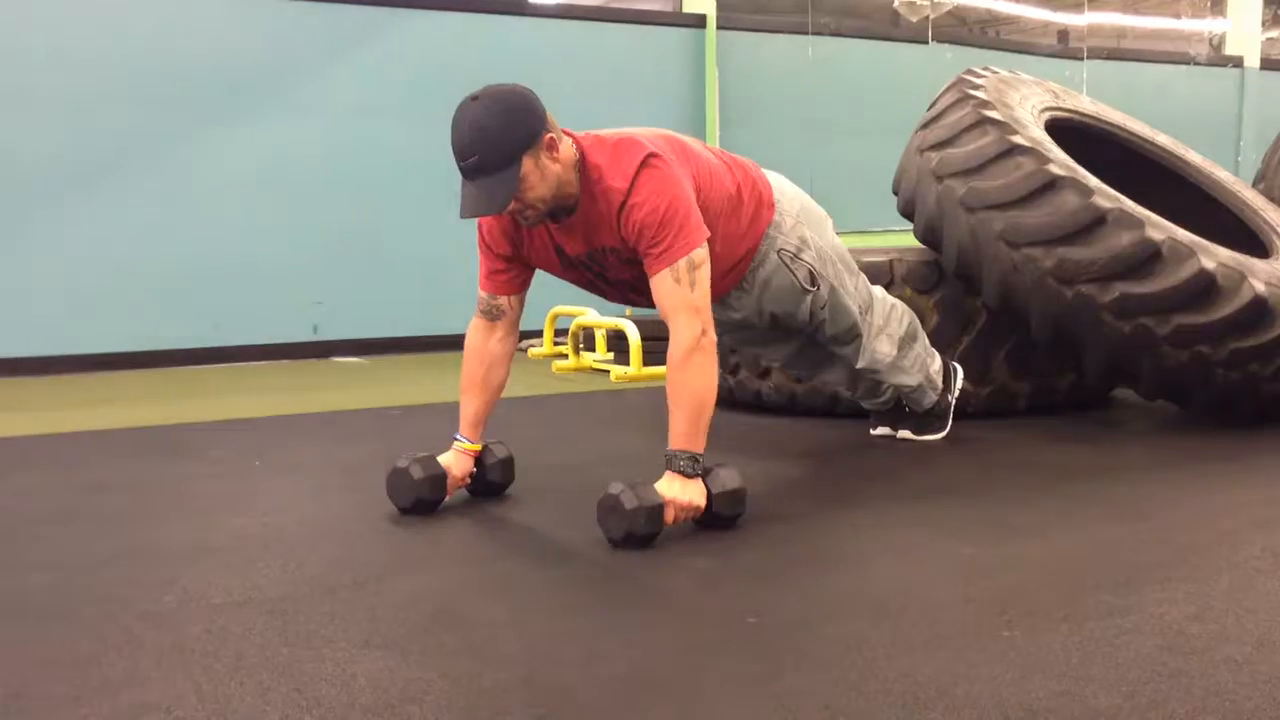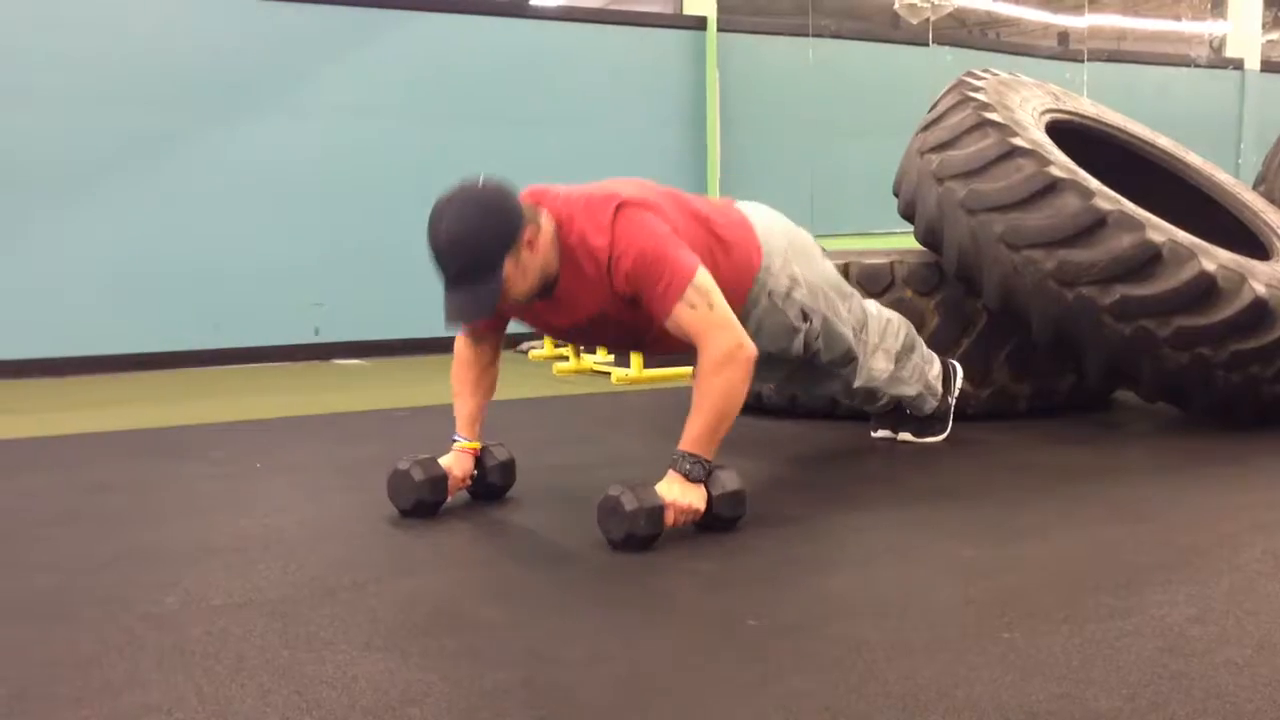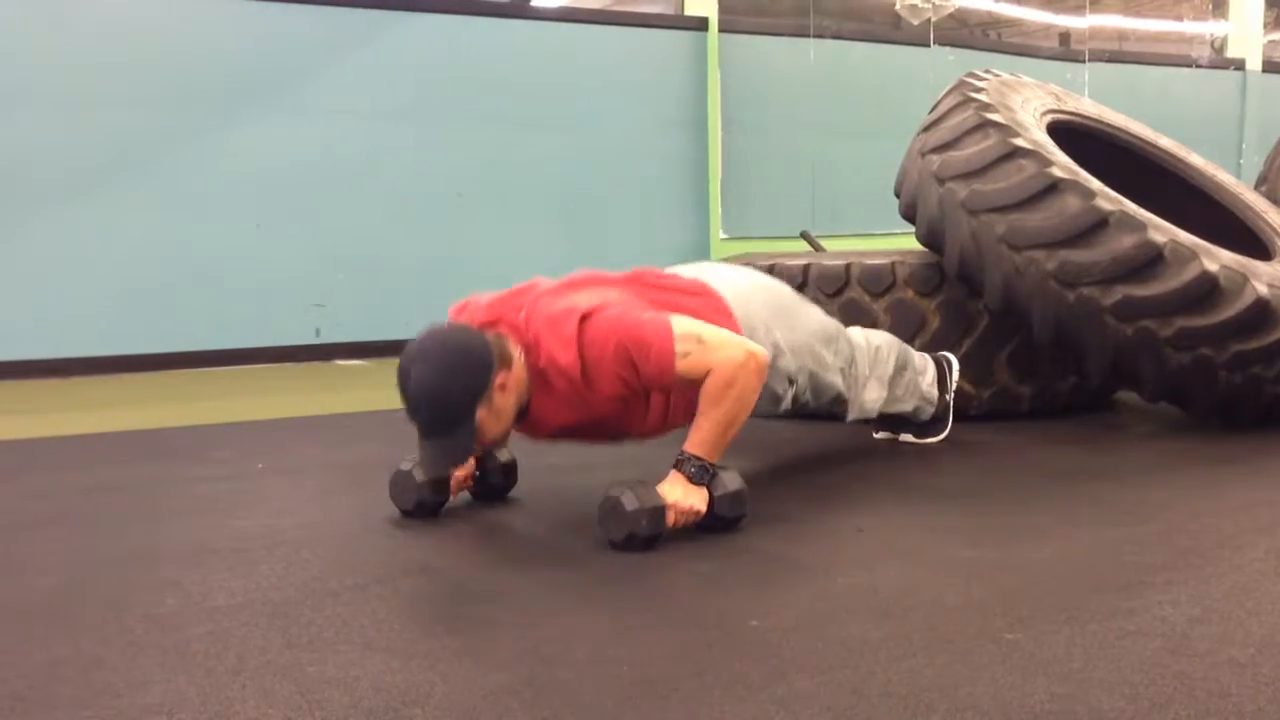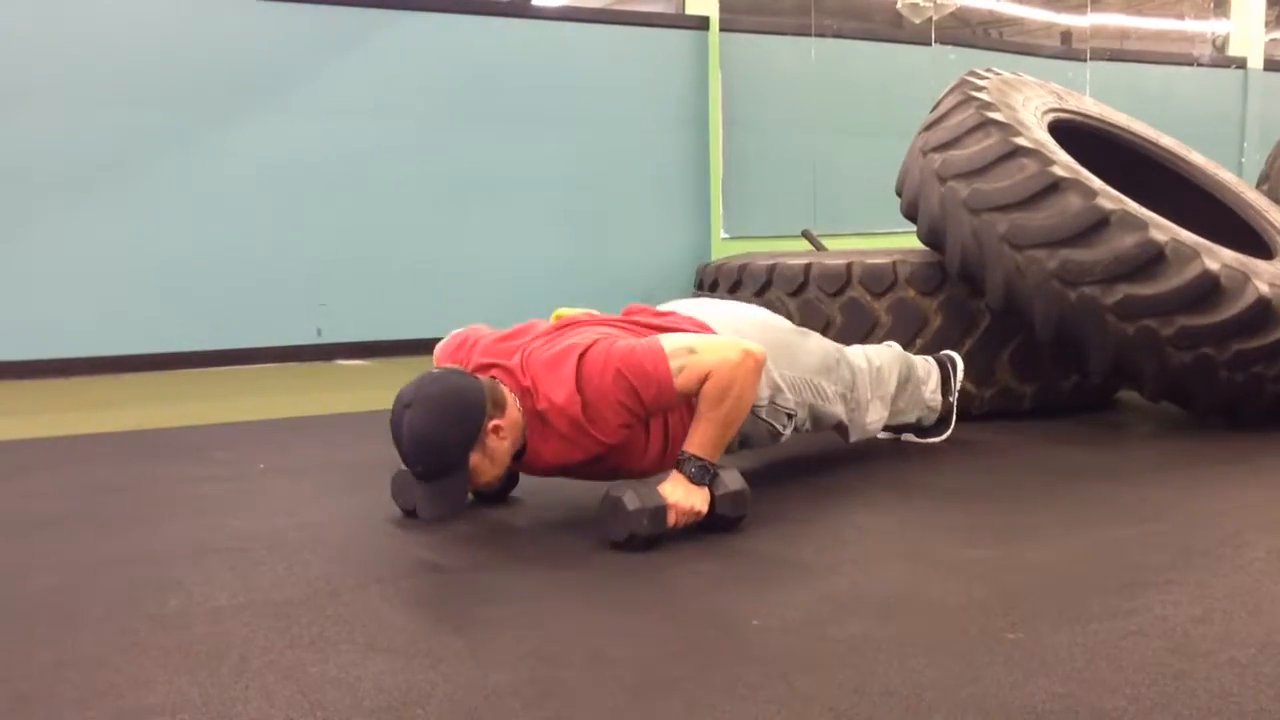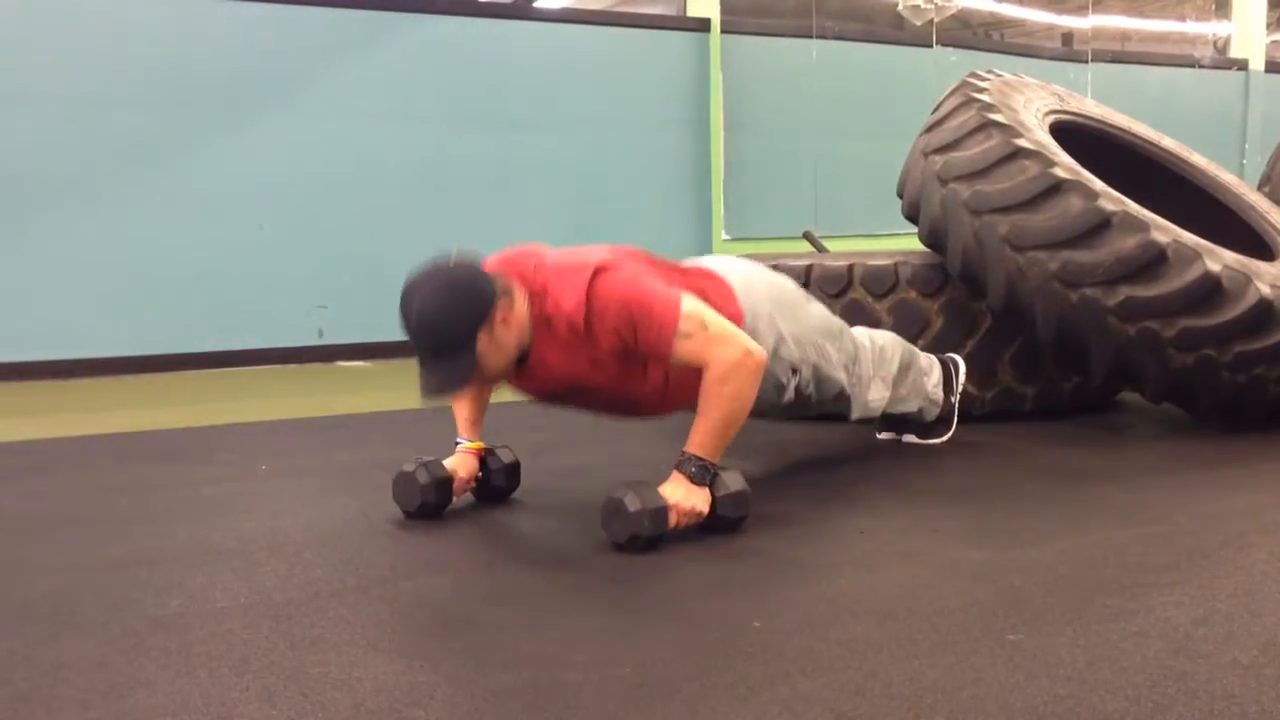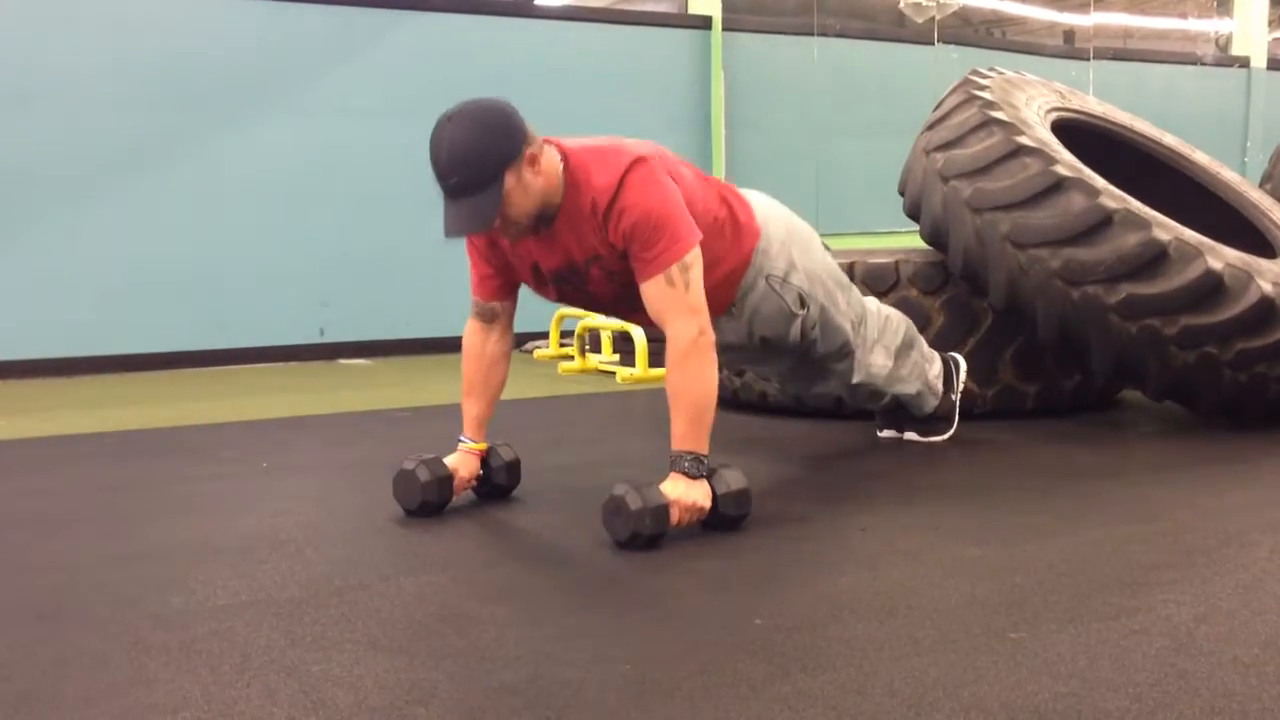
dt=0.3s
person 1, frame 1
left shoulder: (641, 185)
right shoulder: (508, 210)
left elbow: (693, 333)
right elbow: (494, 324)
left wrist: (684, 468)
right wrist: (466, 443)
left hip: (767, 237)
right hip: (706, 276)
left knee: (861, 330)
right knee: (816, 355)
left ankle: (931, 386)
right ankle: (892, 401)
person 1, frame 2
left shoulder: (623, 242)
right shoulder: (495, 261)
left elbow: (731, 351)
right elbow: (476, 340)
left wrist: (687, 472)
right wrist: (466, 443)
left hip: (758, 273)
left knee: (858, 349)
right knee: (817, 368)
left ankle: (932, 385)
right ankle: (895, 403)
person 1, frame 3
left shoulder: (592, 351)
right shoulder: (469, 329)
left elbow: (746, 361)
left wrist: (692, 473)
right wrist: (465, 456)
left hip: (738, 327)
right hip: (675, 302)
left knee: (847, 371)
right knee: (832, 380)
left ankle: (927, 380)
right ankle: (905, 393)
person 1, frame 4
left shoulder: (585, 389)
right shoulder: (462, 363)
left elbow: (742, 359)
left wrist: (692, 473)
right wrist: (463, 471)
left hip: (735, 358)
right hip: (669, 335)
left knee: (847, 391)
left ankle: (932, 380)
right ankle: (911, 376)
person 1, frame 5
left shoulder: (599, 300)
right shoulder: (478, 310)
left elbow: (743, 359)
right elbow: (460, 365)
left wrist: (693, 472)
right wrist: (468, 444)
left hip: (741, 323)
right hip: (678, 316)
left knee: (853, 374)
right knee: (829, 389)
left ankle: (933, 384)
right ankle: (912, 394)
person 1, frame 6
left shoulder: (627, 189)
right shoulder: (499, 209)
left elbow: (690, 337)
right elbow: (488, 322)
left wrist: (689, 469)
right wrist: (472, 442)
left hip: (757, 258)
left knee: (860, 340)
right knee: (818, 369)
left ankle: (936, 381)
right ankle: (906, 405)
